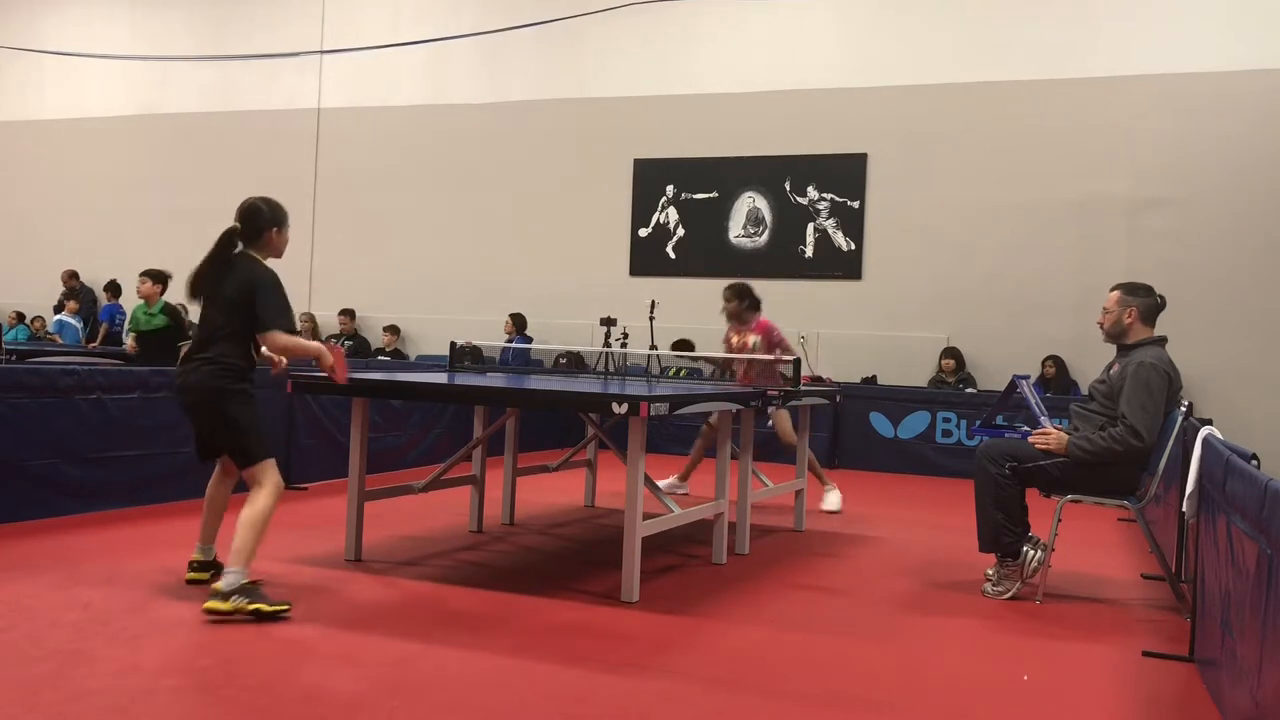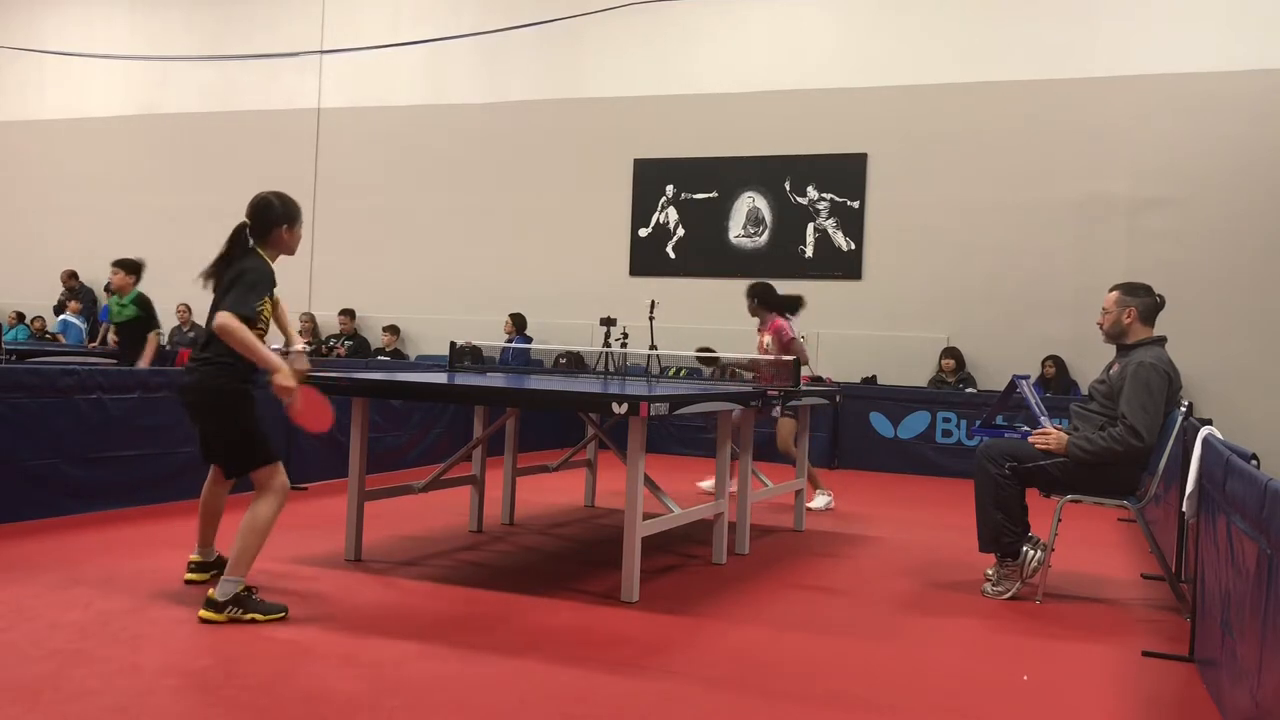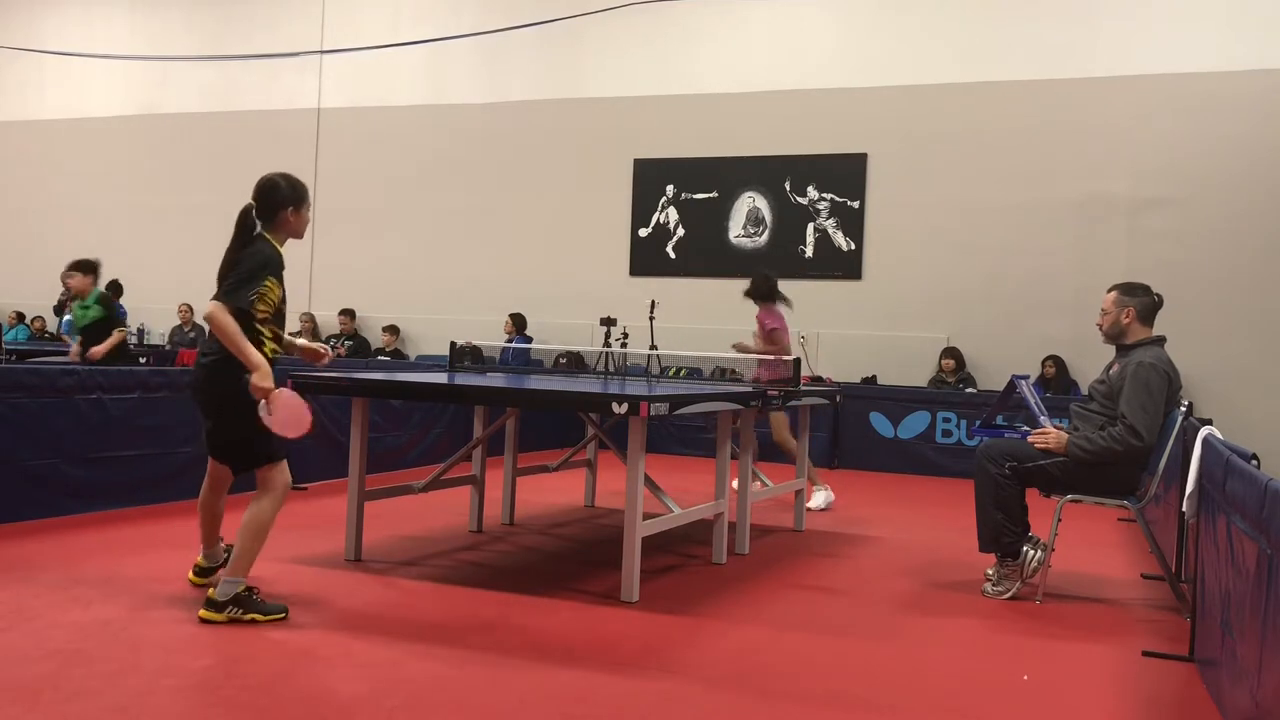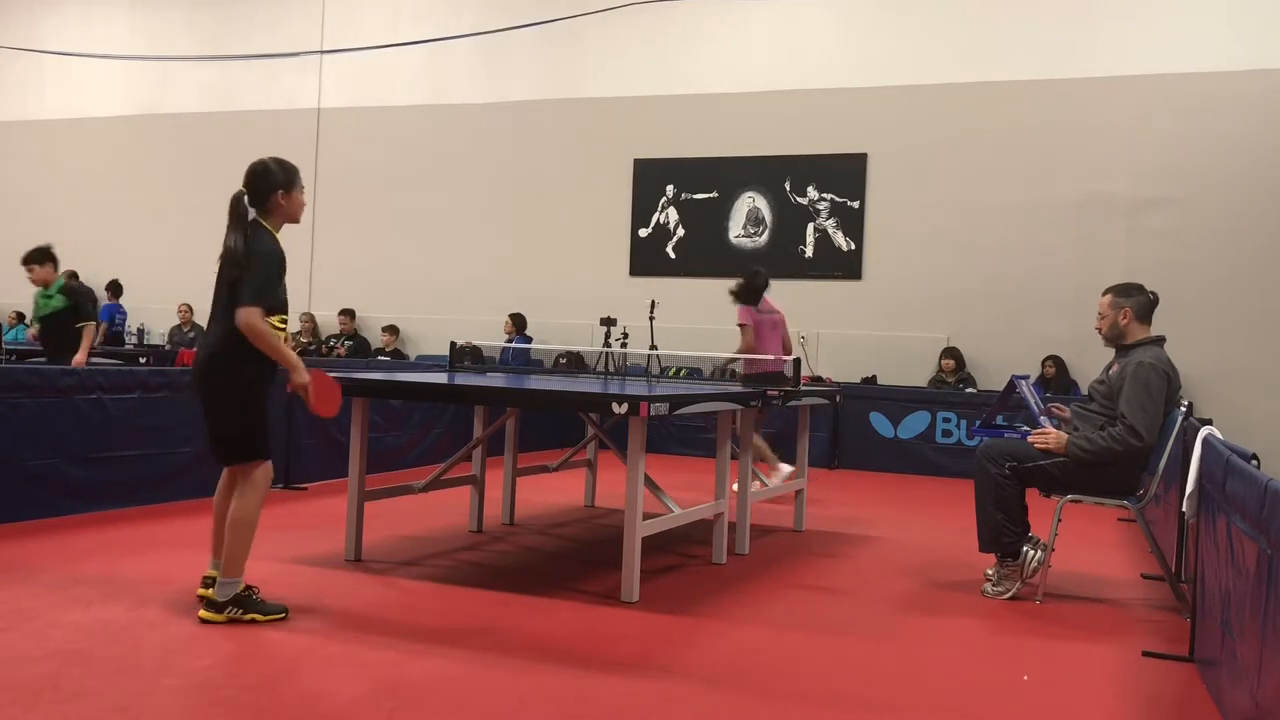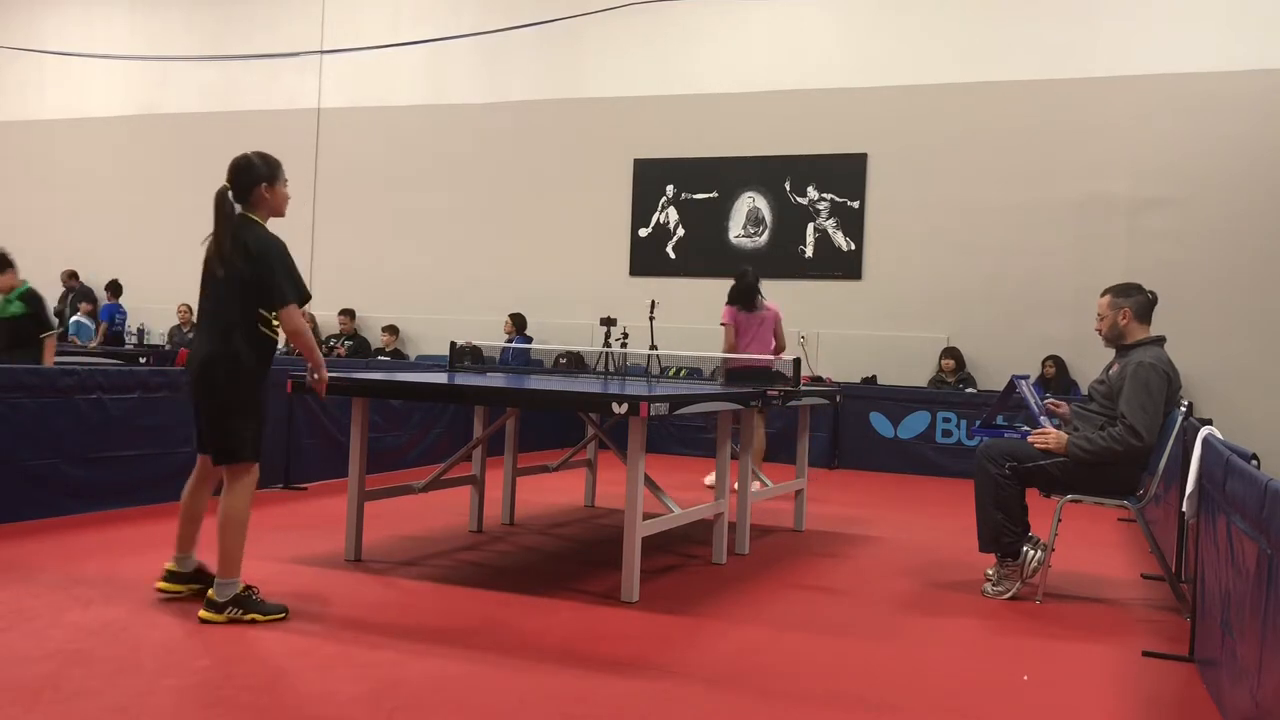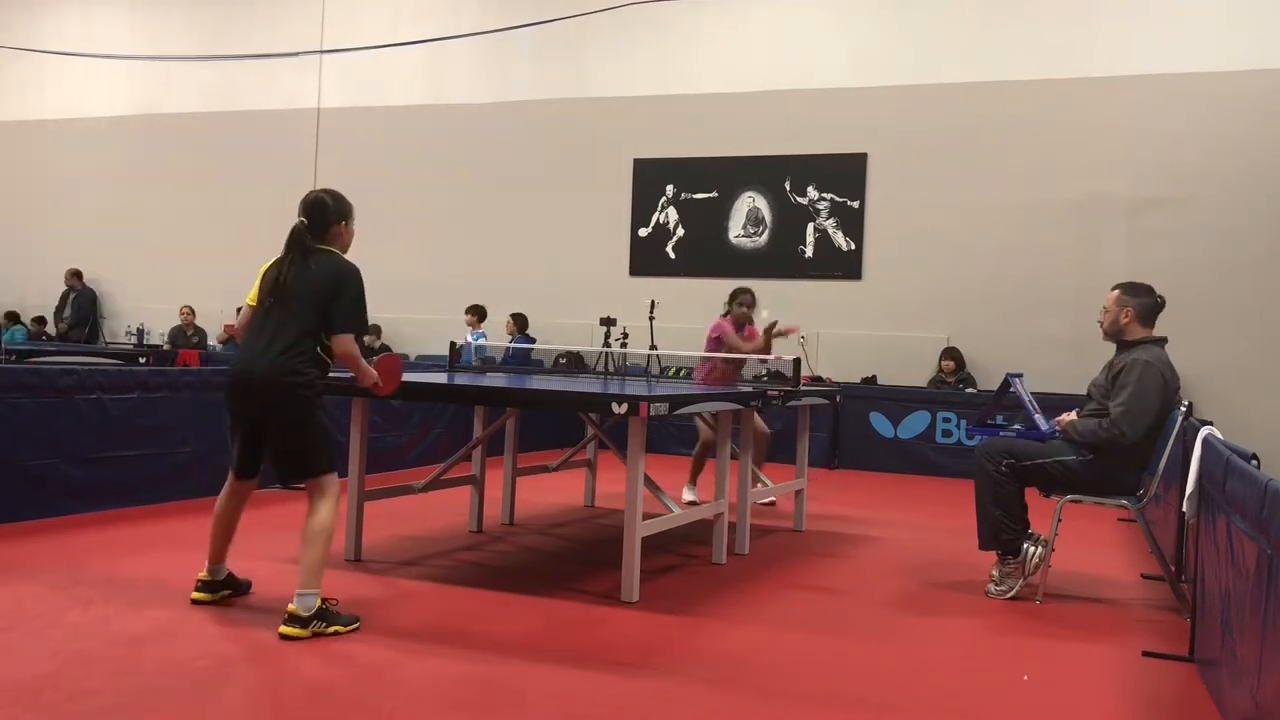
dt=0.2s
person 1, frame 1
left shoulder: (218, 268)
right shoulder: (263, 278)
right elbow: (275, 341)
left wrist: (259, 352)
right wrist: (319, 349)
left hip: (194, 382)
right hip: (222, 387)
left knee: (228, 464)
right knee: (267, 483)
left ankle: (204, 559)
right ankle: (231, 588)
person 1, frame 2
left shoulder: (247, 263)
right shoulder: (256, 272)
left elbow: (274, 303)
right elbow: (226, 323)
left wrist: (294, 342)
right wrist: (277, 364)
left hip: (204, 384)
right hip: (222, 388)
left knee: (224, 470)
right knee: (273, 486)
left ankle: (204, 559)
right ankle: (226, 594)
person 1, frame 3
left shoulder: (260, 252)
right shoulder: (262, 257)
right elbow: (216, 312)
left wrist: (297, 347)
right wrist: (257, 365)
left hip: (221, 379)
right hip: (231, 382)
left knee: (221, 472)
right knee: (275, 482)
left ankle: (210, 559)
right ankle: (227, 595)
person 1, frame 4
left shoulder: (249, 239)
right shoulder: (264, 247)
right elbow: (249, 319)
left wrist: (280, 349)
right wrist: (294, 365)
left hip: (221, 368)
right hip: (235, 373)
left knee: (236, 472)
right knee: (255, 477)
left ankle: (217, 574)
right ankle: (226, 595)
person 1, frame 5
left shoulder: (227, 236)
right shoulder: (267, 245)
right elbow: (291, 318)
right wrist: (317, 364)
left hip: (209, 363)
right hip: (235, 370)
left knee: (208, 467)
right knee: (242, 475)
left ankle: (181, 568)
right ankle: (226, 595)
person 1, frame 6
left shoulder: (278, 265)
right shoulder: (343, 273)
left elbow: (242, 327)
right elbow: (343, 346)
right wrist: (366, 374)
left hip: (244, 380)
right hip: (289, 388)
left knee: (240, 480)
right knee: (324, 489)
left ankle: (213, 577)
right ankle: (304, 609)
person 2, frame 1
left shoulder: (1147, 366)
right shoulder: (1132, 357)
left elbow: (1133, 438)
left wrist: (1070, 445)
right wrist: (1067, 434)
left hip: (1107, 469)
right hip: (1094, 456)
left knee: (994, 455)
right knee: (997, 451)
left ankle: (1013, 554)
right ankle: (1020, 545)
person 2, frame 2
left shoulder: (1147, 366)
right shoulder: (1132, 357)
left elbow: (1133, 438)
left wrist: (1070, 445)
right wrist: (1068, 435)
left hip: (1107, 469)
right hip: (1094, 457)
left knee: (994, 455)
right knee: (997, 451)
left ankle: (1013, 554)
right ankle: (1020, 545)
person 2, frame 3
left shoulder: (1146, 365)
right shoulder: (1131, 357)
left elbow: (1133, 438)
left wrist: (1070, 444)
right wrist: (1069, 433)
left hip: (1107, 469)
right hip: (1094, 456)
left knee: (994, 455)
right knee: (998, 451)
left ankle: (1013, 554)
right ankle: (1019, 545)
person 2, frame 4
left shoulder: (1146, 365)
right shoulder: (1131, 357)
left elbow: (1133, 437)
left wrist: (1071, 444)
right wrist: (1074, 420)
left hip: (1107, 469)
right hip: (1096, 456)
left knee: (994, 455)
right knee: (998, 452)
left ankle: (1013, 553)
right ankle: (1019, 545)
person 2, frame 5
left shoulder: (1146, 366)
right shoulder: (1131, 357)
left elbow: (1134, 438)
left wrist: (1071, 444)
right wrist: (1073, 415)
left hip: (1107, 469)
right hip: (1094, 456)
left knee: (994, 455)
right knee: (998, 451)
left ankle: (1013, 554)
right ankle: (1020, 545)
person 2, frame 6
left shoulder: (1145, 364)
right shoulder: (1133, 356)
left elbow: (1120, 432)
left wrist: (1072, 427)
right wrist: (1077, 419)
left hip: (1105, 466)
right hip: (1095, 454)
left knee: (993, 454)
right knee: (999, 449)
left ankle: (1013, 551)
right ankle: (1020, 544)
person 3, frame 1
left shoulder: (765, 327)
right shoulder: (732, 330)
left elbow: (793, 357)
right elbow: (729, 364)
left wrist: (768, 360)
left knee: (790, 440)
right knee: (708, 431)
left ankle: (829, 488)
right ankle: (680, 481)
person 3, frame 2
left shoulder: (780, 326)
right shoulder: (763, 328)
left elbow: (803, 359)
left knee: (785, 447)
right knee: (732, 425)
left ankle: (823, 492)
right ankle: (727, 480)
person 3, frame 3
left shoulder: (766, 316)
right shoulder: (769, 314)
left elbow: (784, 350)
left wrist: (752, 349)
right hip: (769, 381)
left knee: (782, 438)
left ankle: (820, 488)
person 3, frame 4
left shoulder: (745, 309)
right shoulder: (776, 311)
left elbow: (749, 345)
right elbow: (788, 348)
left wrist: (728, 361)
left hip: (756, 374)
right hip: (776, 374)
left ankle: (778, 467)
right ankle: (752, 479)
person 3, frame 5
left shoulder: (731, 310)
right shoulder: (771, 310)
left elbow: (729, 345)
right elbow: (781, 345)
left wrist: (723, 366)
left hip: (738, 370)
right hip: (764, 371)
right knee: (757, 425)
right ankle: (753, 477)
person 3, frame 6
left shoulder: (751, 332)
right shoulder: (721, 326)
left elbow: (764, 356)
right elbow: (744, 350)
left wrist: (769, 335)
right wrist: (767, 337)
left knee: (762, 432)
right knee: (708, 439)
right ankle: (691, 485)
